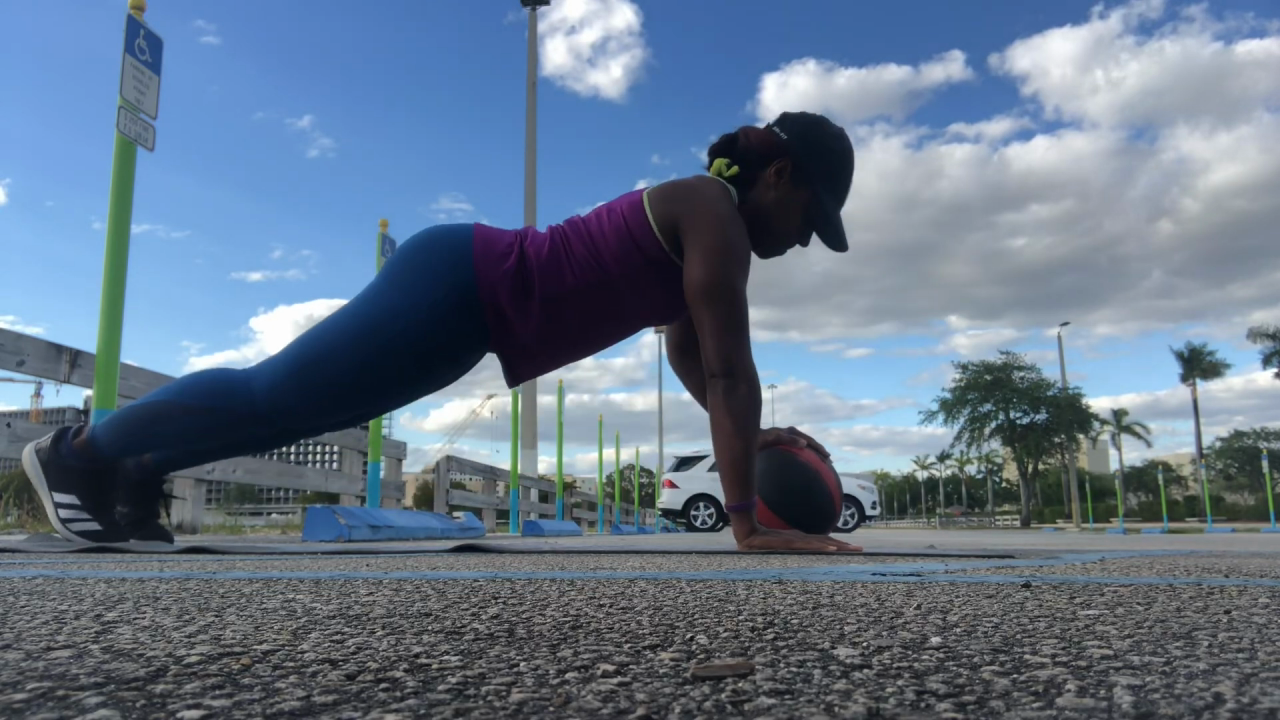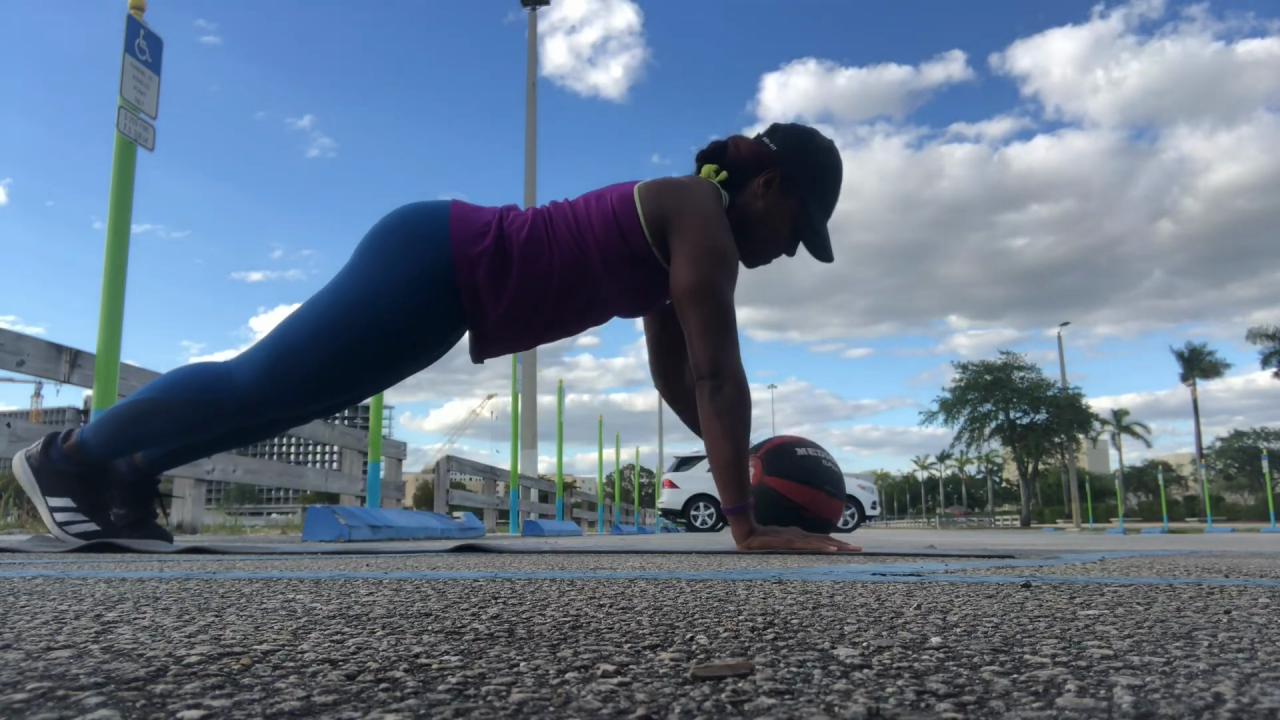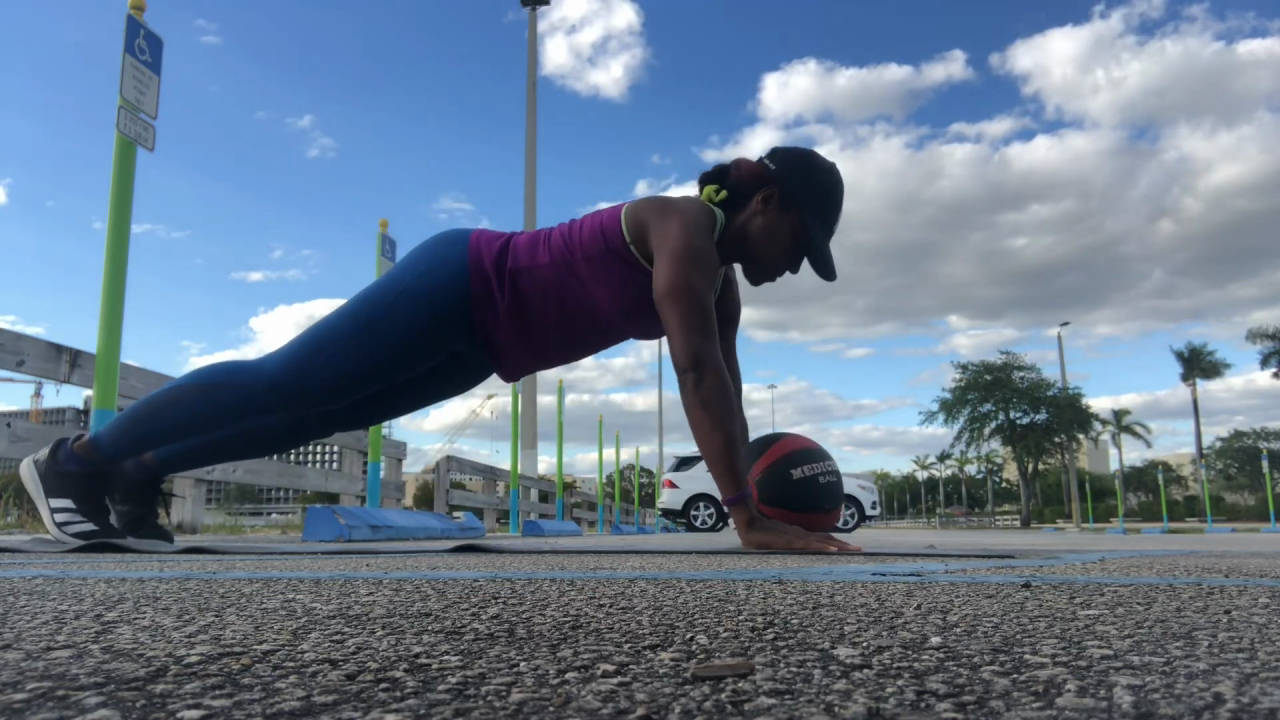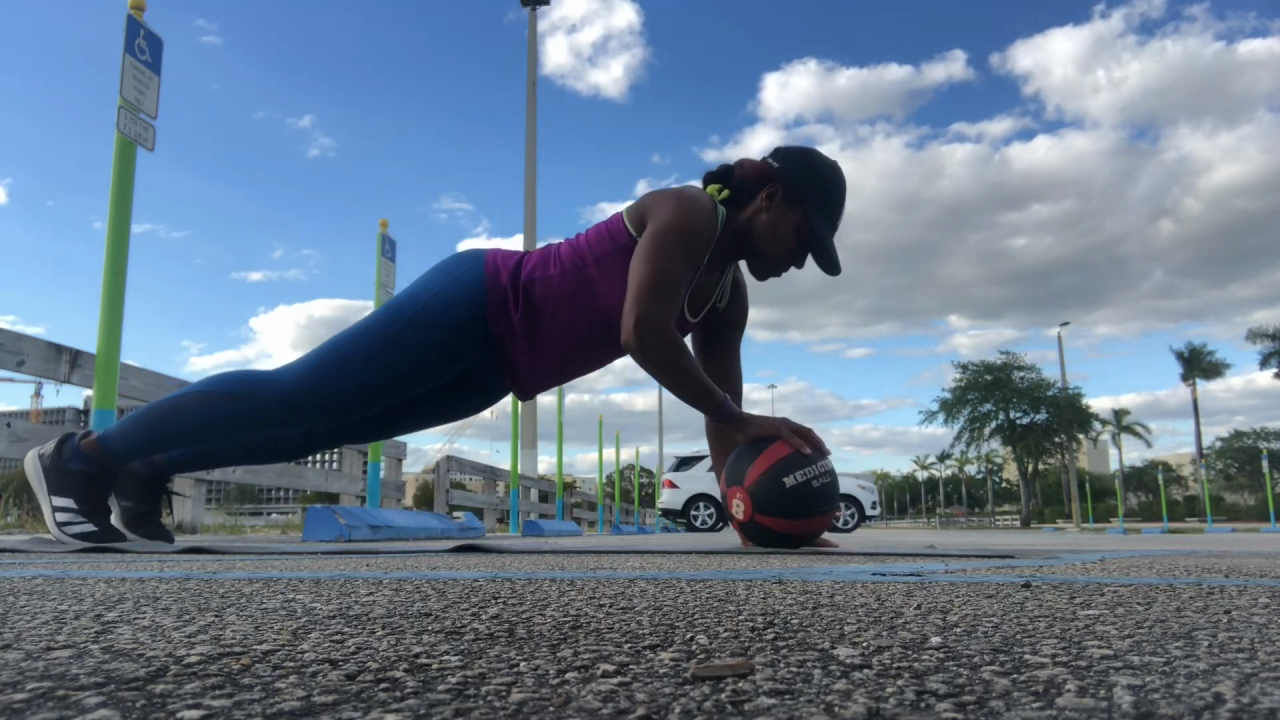
dt=0.5s
person 1, frame 1
left shoulder: (701, 226)
right shoulder: (716, 213)
left elbow: (690, 359)
right elbow: (728, 369)
left wrist: (748, 433)
right wrist: (746, 521)
left hip: (468, 296)
right hip: (455, 291)
left knee: (292, 404)
right knee: (271, 395)
left ankle: (134, 474)
right ankle: (79, 451)
person 1, frame 2
left shoulder: (681, 234)
right shoulder: (703, 214)
left elbow: (674, 375)
right elbow: (717, 372)
left wrist: (740, 457)
right wrist: (743, 521)
left hip: (445, 282)
right hip: (432, 266)
left knee: (284, 396)
right knee: (255, 385)
left ankle: (129, 473)
right ankle: (68, 454)
person 1, frame 3
left shoulder: (719, 285)
right shoulder: (682, 224)
left elbow: (723, 400)
right elbow: (694, 371)
left wrist: (746, 506)
right wrist: (752, 511)
left hip: (476, 348)
right hip: (457, 285)
left knee: (317, 413)
right knee: (277, 385)
left ankle: (139, 475)
right ankle: (76, 460)
person 1, frame 4
left shoulder: (726, 290)
right shoulder: (686, 212)
left elbow: (720, 406)
right elbow: (643, 337)
right wrist: (738, 417)
left hip: (495, 367)
right hip: (473, 307)
left knee: (323, 427)
right knee: (289, 398)
left ankle: (147, 473)
right ankle: (80, 457)
